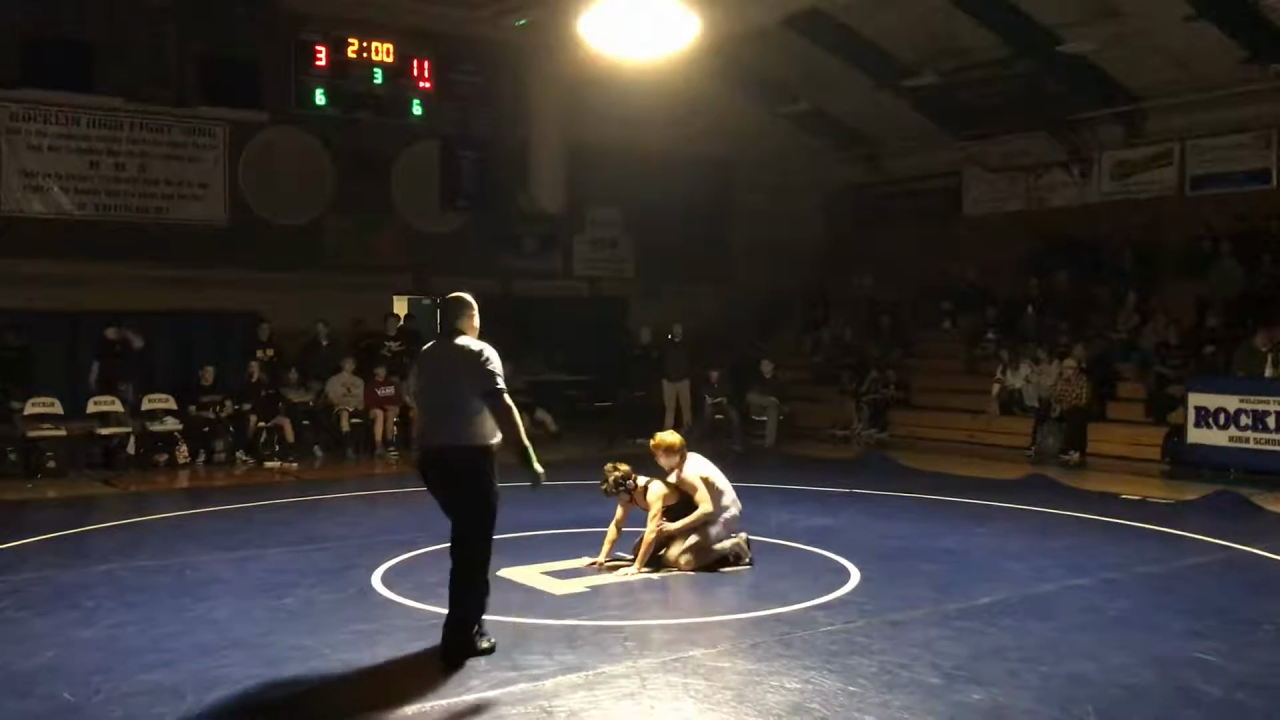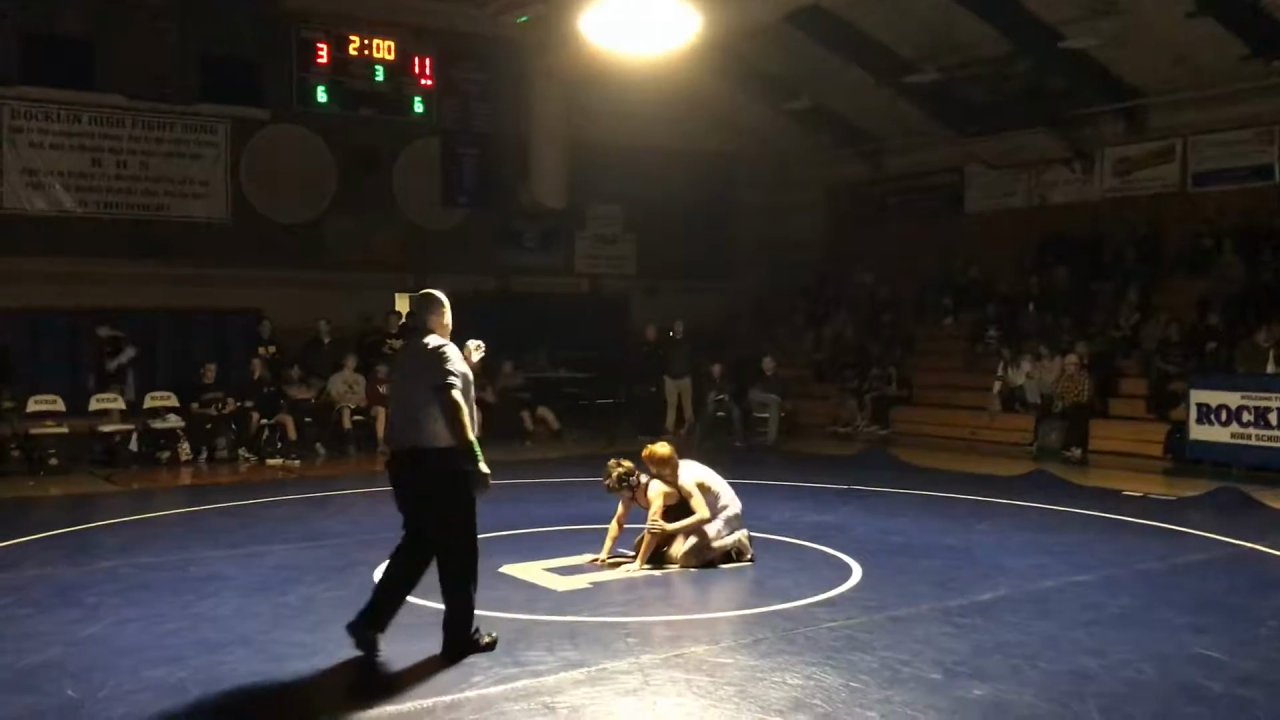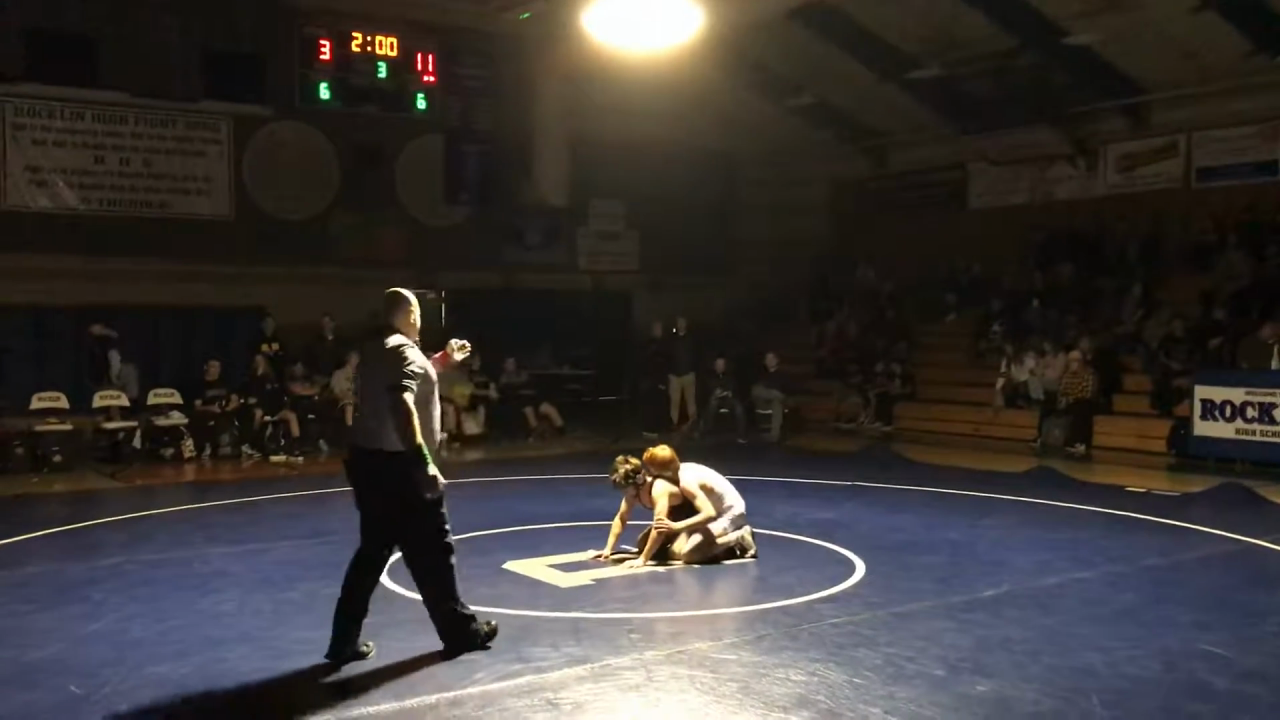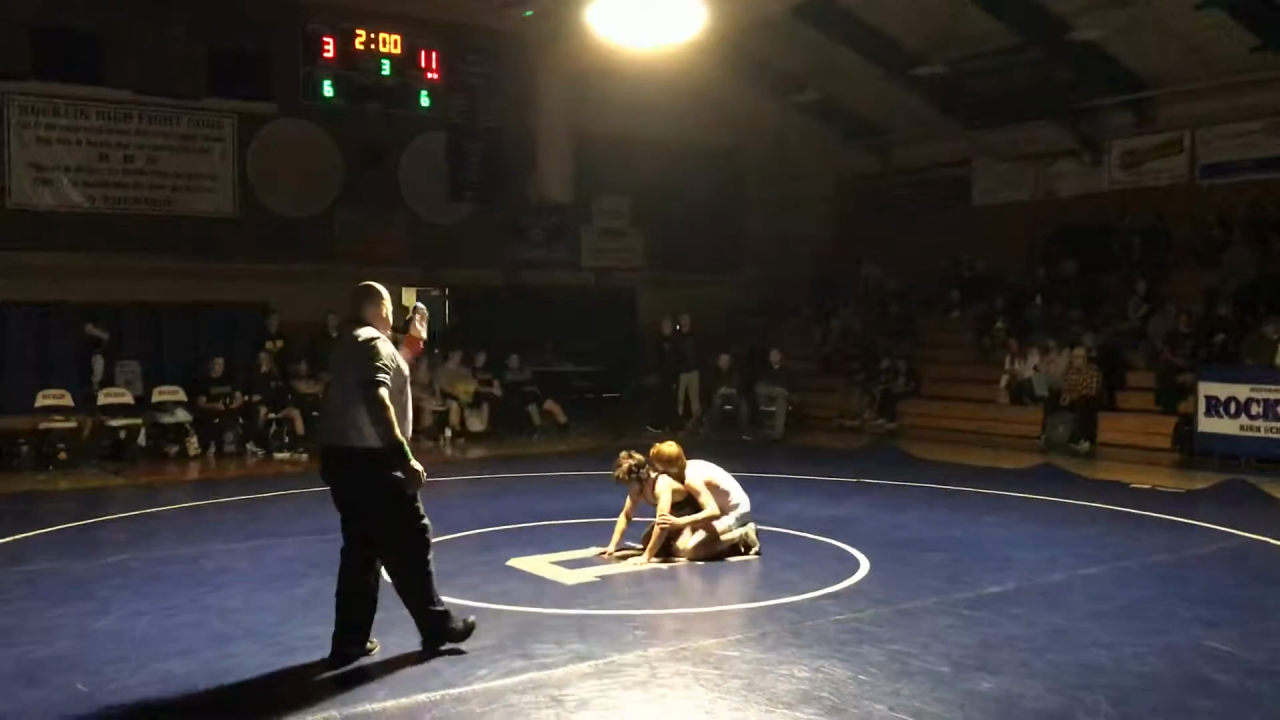
dt=0.2s
person 1, frame 1
left shoulder: (426, 357)
right shoulder: (479, 353)
right elbow: (501, 405)
right wrist: (528, 455)
left hip: (433, 457)
right hip: (471, 457)
left knee: (467, 537)
right knee: (474, 544)
left ankle: (467, 622)
right ankle: (461, 638)
person 1, frame 2
left shoulder: (406, 353)
right shoulder: (443, 350)
right elbow: (451, 403)
left wrist: (464, 362)
right wrist: (475, 457)
left hip: (405, 458)
right hip: (439, 459)
left knee: (417, 543)
right knee: (458, 548)
left ankle: (369, 624)
right ankle: (461, 636)
person 1, frame 3
left shoulder: (374, 351)
right shoulder: (401, 350)
right elbow: (402, 405)
left wrist: (443, 359)
right wrist: (424, 460)
left hip: (367, 460)
right hip: (397, 463)
left knee: (373, 549)
right knee: (432, 547)
left ankle: (345, 639)
right ankle: (460, 629)
person 1, frame 4
left shoulder: (348, 344)
right shoulder: (373, 343)
right elbow: (377, 401)
right wrist: (405, 456)
left hip: (341, 457)
right hip: (371, 459)
left knee: (361, 549)
right knee: (409, 541)
left ankle: (350, 640)
right ankle: (436, 625)
person 2, frame 1
left shoulder: (689, 473)
right shoulder: (689, 460)
left elbow: (707, 509)
left wrist: (676, 526)
left hip: (724, 517)
right hip: (718, 513)
left knee: (684, 562)
left ankle: (733, 545)
person 2, frame 2
left shoulder: (685, 480)
right shoulder: (677, 468)
left elbow: (705, 515)
left wrist: (671, 528)
left hip: (726, 513)
right hip: (714, 509)
left knee: (684, 558)
left ankle: (736, 541)
person 2, frame 3
left shoulder: (686, 482)
right shoulder: (670, 475)
left elbow: (709, 514)
left wrist: (676, 527)
left hip: (730, 512)
right hip: (717, 509)
left knee: (686, 554)
left ankle: (738, 537)
person 2, frame 4
left shoulder: (692, 478)
left elbow: (713, 512)
left wrist: (679, 522)
left hip: (736, 510)
right hip: (720, 506)
left knee: (690, 550)
left ankle: (743, 534)
